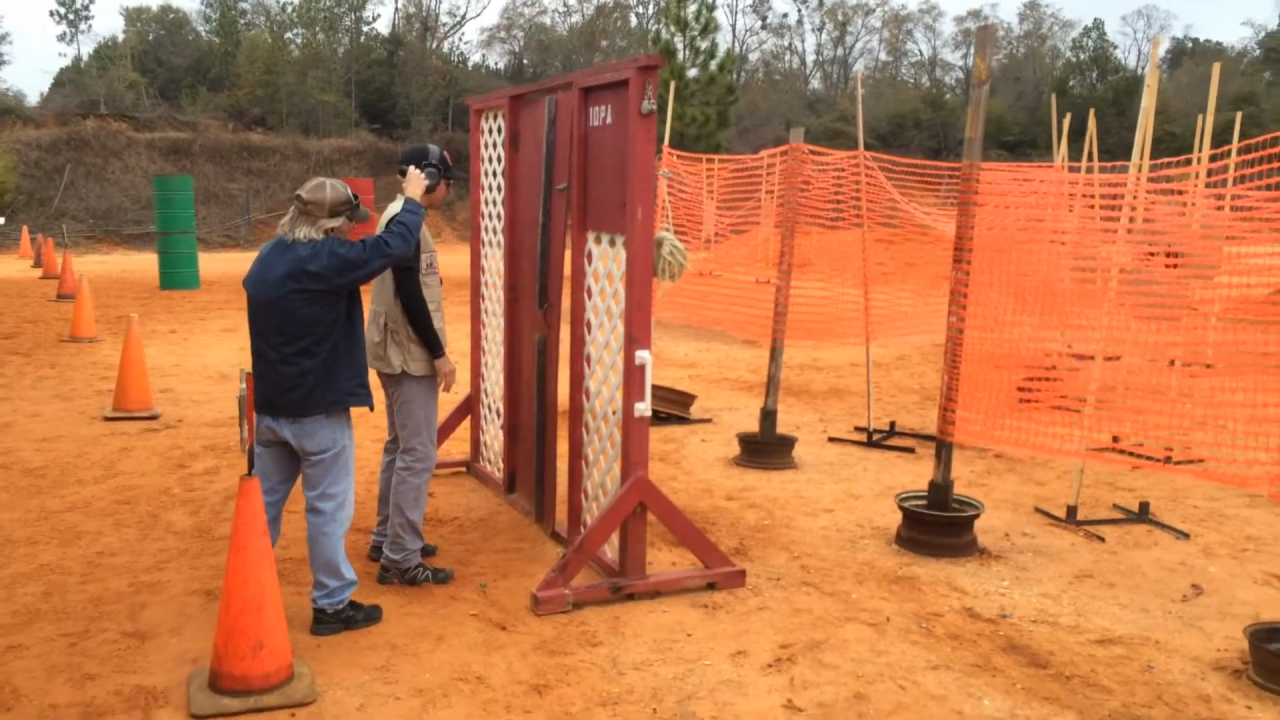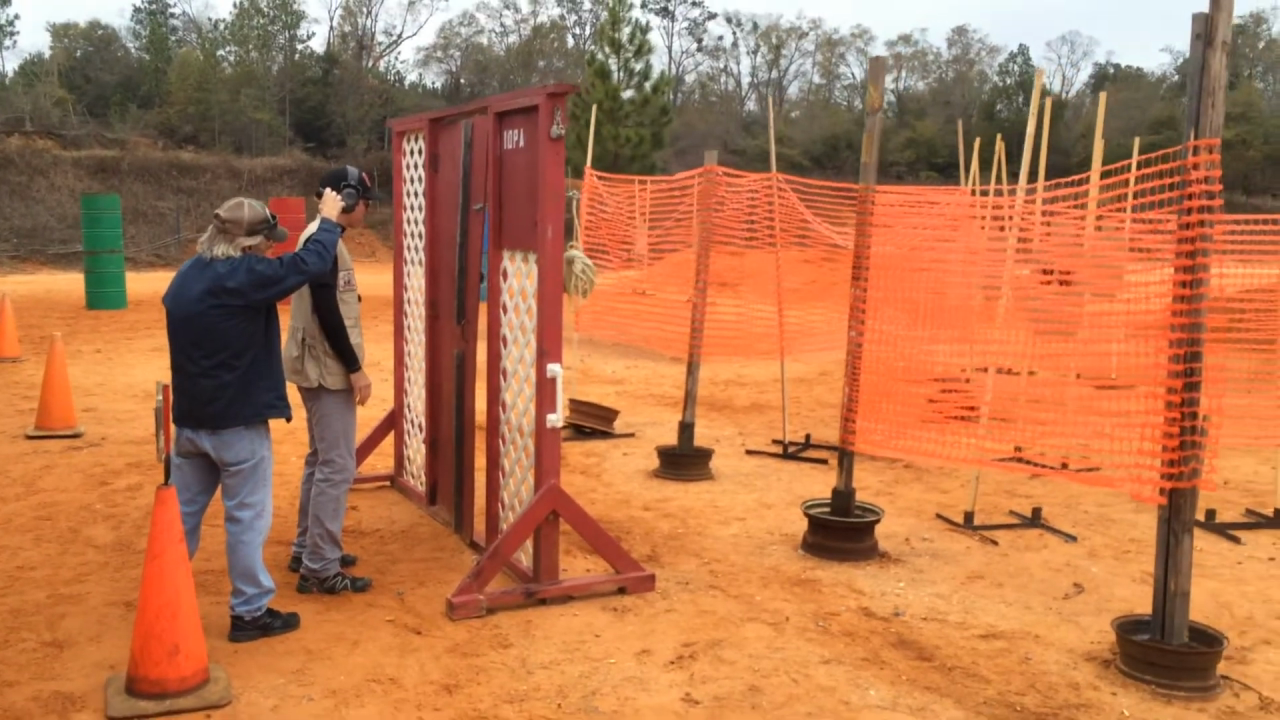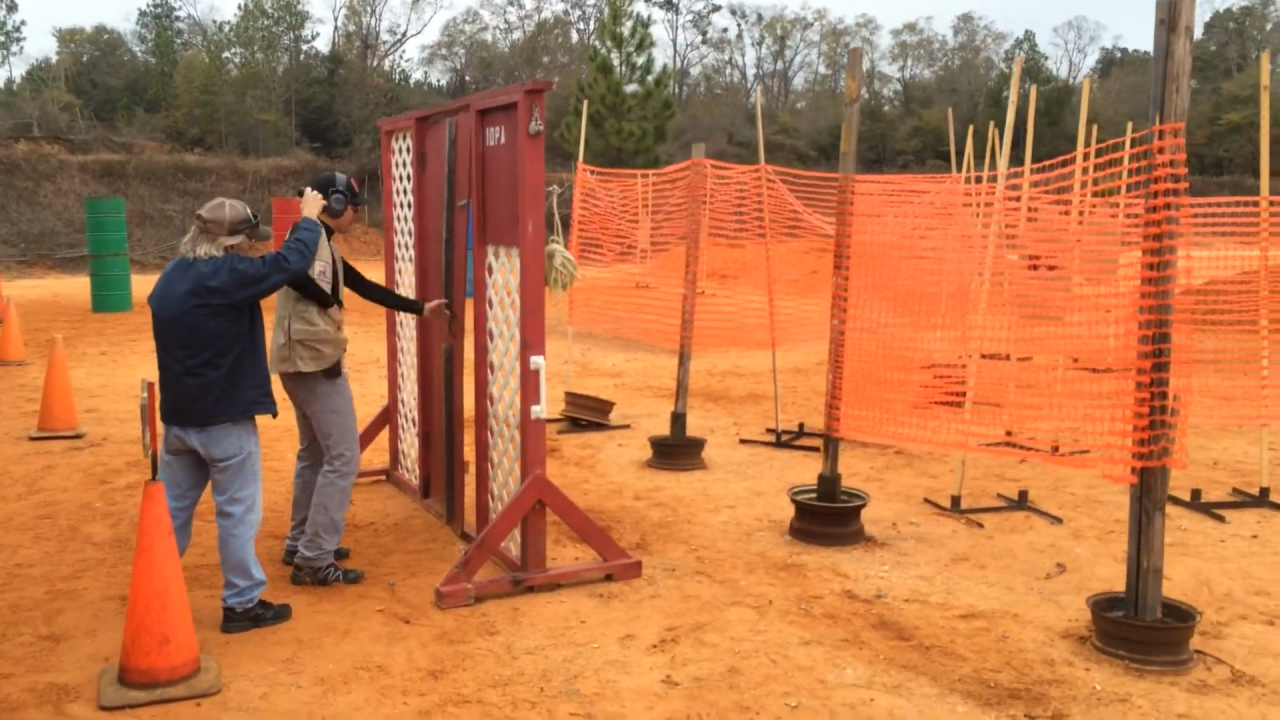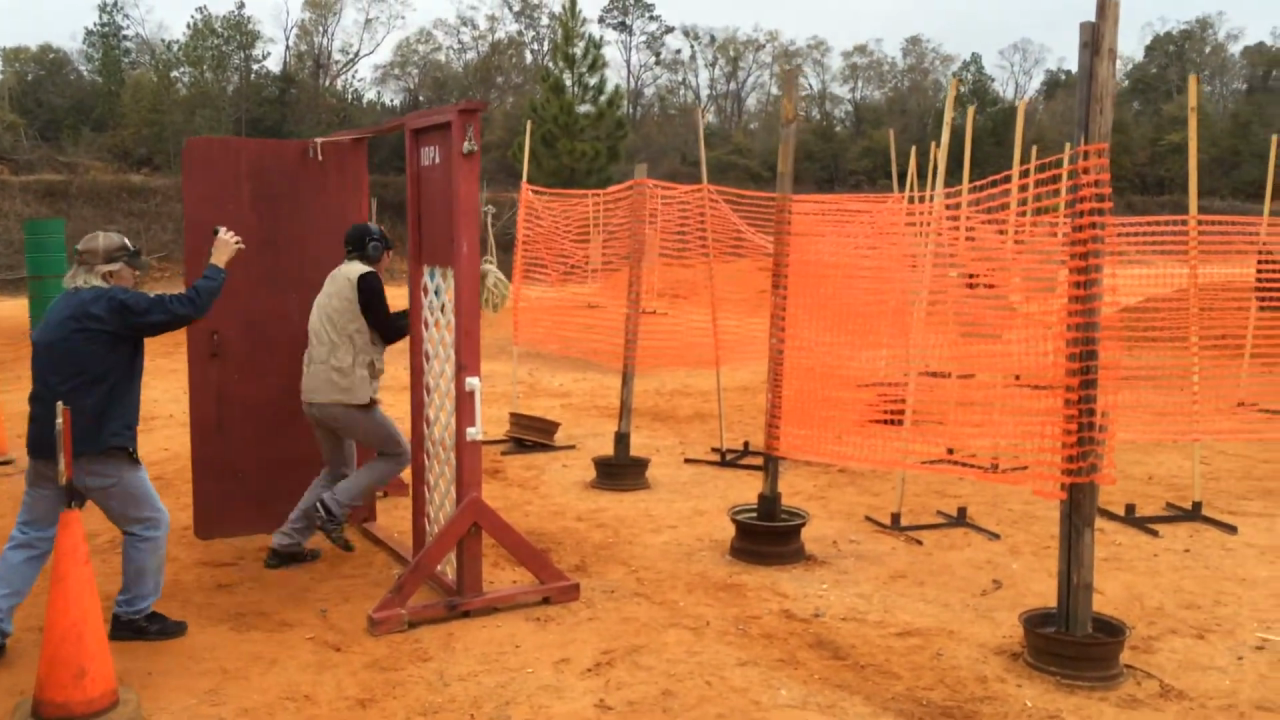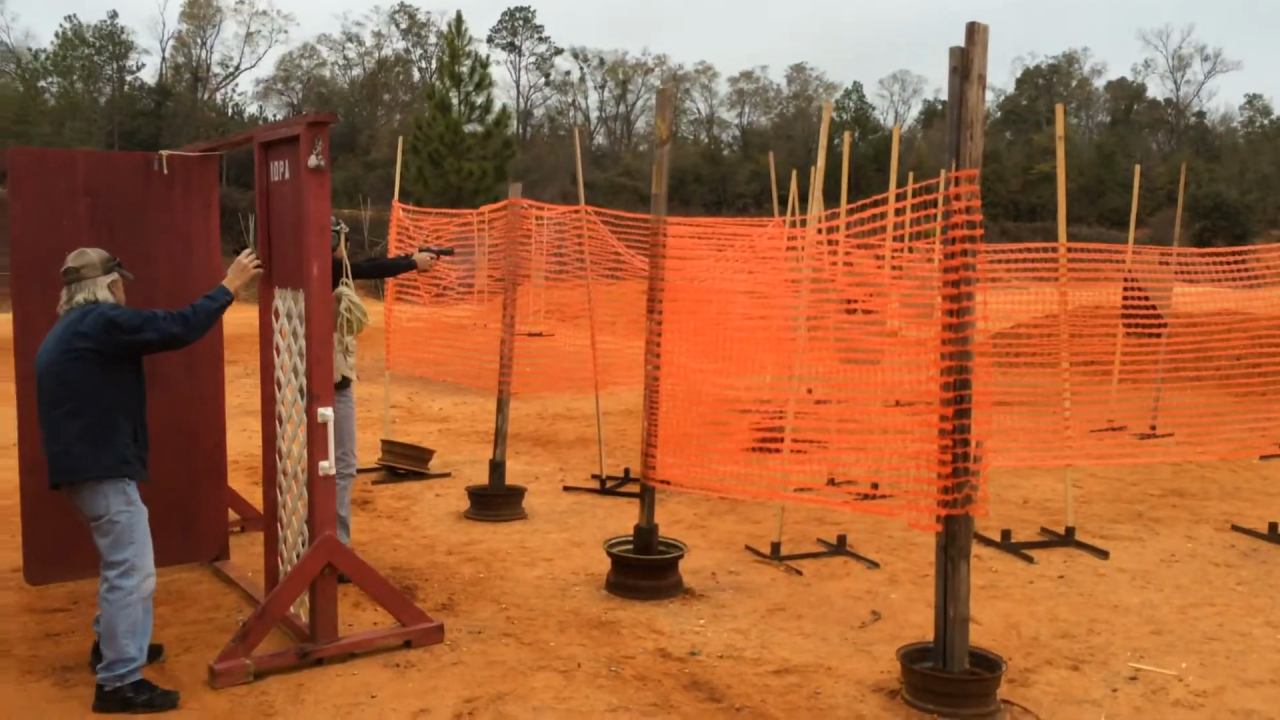
dt=1s
person 1, frame 1
left shoulder: (267, 257)
right shoulder: (328, 259)
right elbow: (394, 245)
right wrist: (412, 200)
left hip: (270, 406)
right hip: (319, 409)
left knee: (263, 503)
right knee: (328, 509)
right ankle: (332, 605)
person 1, frame 2
left shoulder: (186, 275)
right shoulder: (245, 276)
right elbow: (311, 262)
right wrist: (329, 220)
left hip: (190, 418)
right hip: (238, 422)
left knee: (182, 513)
right knee: (246, 518)
right ankle: (250, 613)
person 1, frame 3
left shoulder: (171, 276)
right shoulder: (229, 275)
right elbow: (294, 261)
right wrist: (309, 218)
left hip: (179, 417)
right hip: (225, 418)
left knee: (173, 508)
right knee: (237, 511)
right ankle: (242, 604)
person 1, frame 4
left shoulder: (60, 310)
right shoulder: (113, 305)
right elbow: (188, 307)
right wrist: (218, 261)
left hip: (47, 448)
right hip: (96, 447)
right knee: (148, 525)
right ankle: (133, 616)
person 1, frame 5
left shoulder: (68, 330)
right shoulder: (104, 322)
right elbow: (180, 328)
right wrist: (230, 285)
left hip: (86, 465)
right hip: (102, 468)
left knee: (122, 560)
right knee: (131, 571)
left ankle: (114, 646)
right ankle: (119, 682)
person 2, frame 1
left shoulder: (400, 217)
right elbow: (409, 294)
left wrist: (432, 351)
right wrist: (439, 353)
left hip: (400, 353)
right hip: (410, 355)
left knee: (401, 448)
right knee: (418, 454)
left ankle: (387, 539)
right ankle: (400, 559)
person 2, frame 2
left shoulder: (320, 238)
right elbow: (326, 311)
left wrist: (347, 366)
right wrist: (354, 368)
left hip: (320, 368)
right hip: (328, 369)
left knee: (321, 461)
right knee: (337, 466)
left ankle: (307, 550)
right ankle: (319, 568)
person 2, frame 3
left shoulder: (322, 242)
left elbow: (363, 286)
left wrist: (417, 307)
right wrist: (330, 304)
left hip: (307, 361)
right hip: (312, 359)
left knee: (315, 453)
right knee: (342, 458)
left ankle: (300, 544)
right ankle: (314, 560)
person 2, frame 4
left shoulder: (334, 277)
right shoulder: (365, 278)
right elbow: (386, 332)
left wrist: (403, 315)
left hip: (314, 393)
right hip: (346, 392)
left knee: (339, 469)
right knee: (396, 455)
left ankle: (286, 544)
right ankle: (330, 510)
person 2, frame 5
right shoulder: (326, 270)
left elbow: (360, 269)
right elbow: (367, 268)
left wrist: (409, 260)
right wrist: (413, 262)
right hip: (330, 380)
left knee: (329, 466)
right knee: (340, 468)
